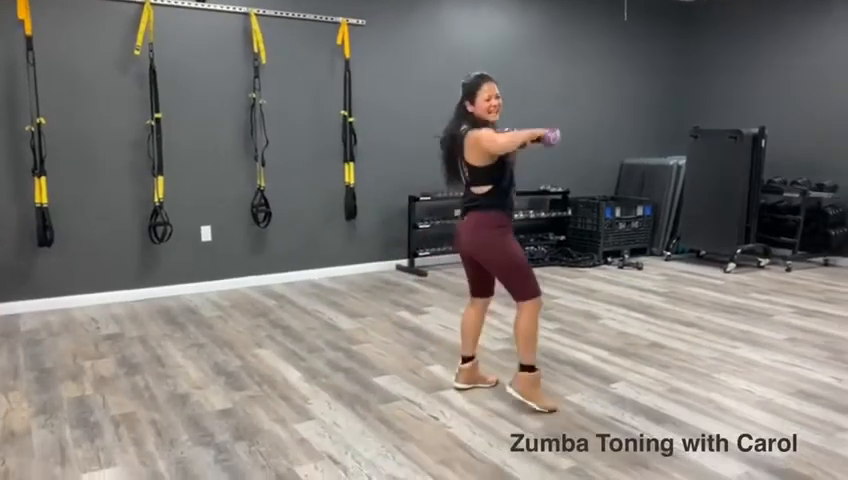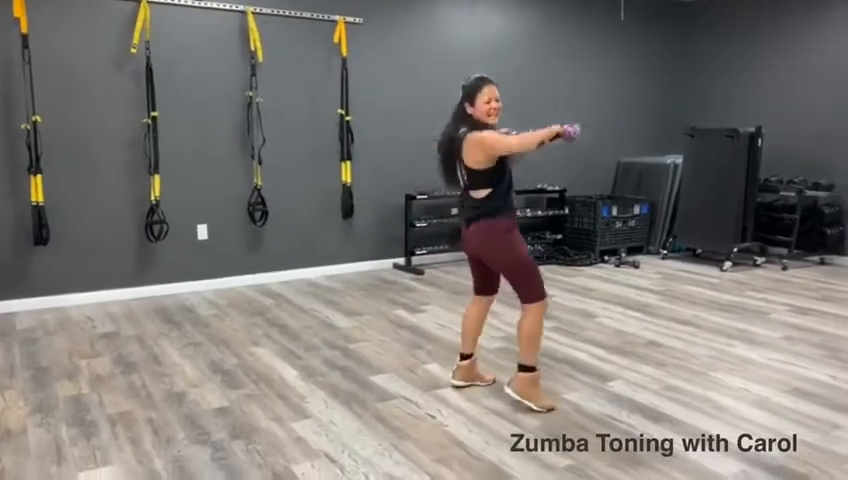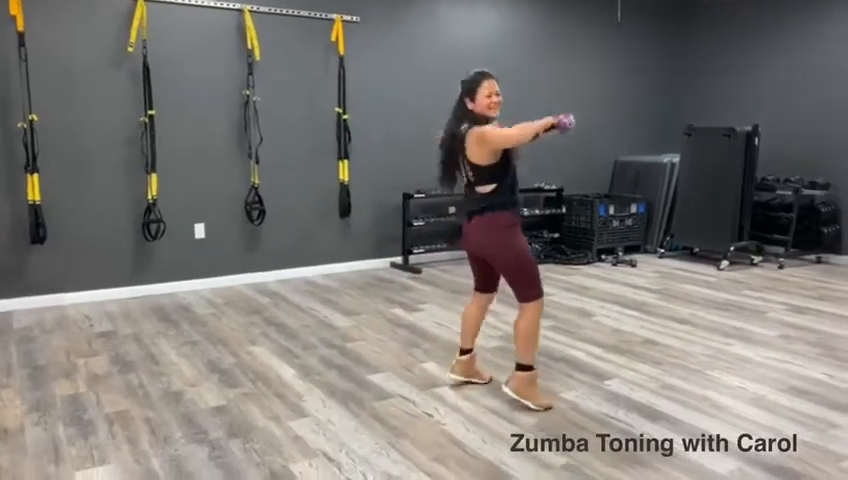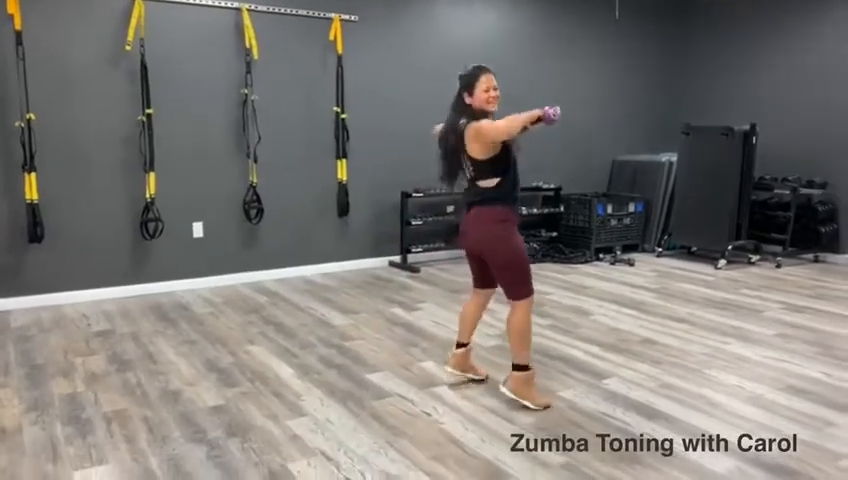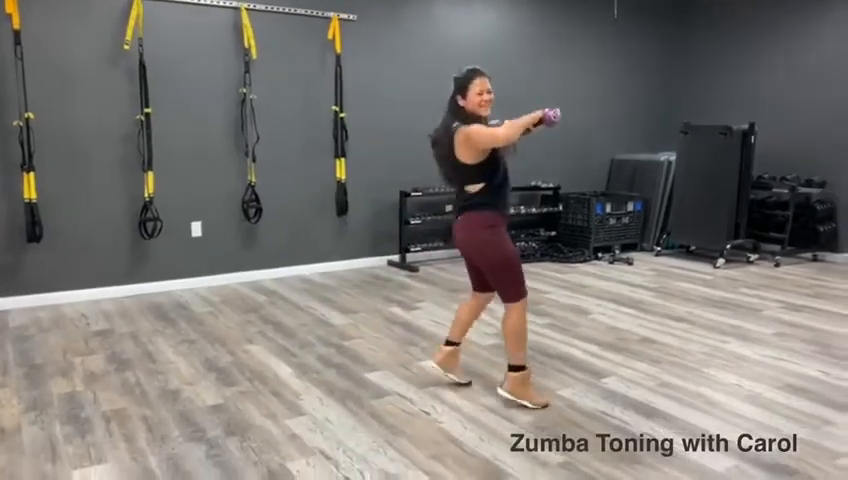
dt=0.1s
person 1, frame 1
left shoulder: (463, 135)
right shoulder: (480, 136)
right elbow: (502, 144)
left wrist: (515, 138)
right wrist: (534, 132)
left hip: (469, 228)
right hip: (490, 228)
left knee: (480, 298)
right knee: (530, 299)
left ankle: (467, 368)
right ankle: (527, 381)
person 1, frame 2
left shoulder: (462, 137)
right shoulder: (482, 139)
right elbow: (517, 144)
left wrist: (513, 139)
right wrist: (554, 130)
left hip: (475, 230)
right hip: (496, 232)
left knee: (482, 296)
right knee: (535, 301)
left ankle: (465, 367)
right ankle: (525, 381)
person 1, frame 3
left shoulder: (462, 133)
right shoulder: (483, 134)
right elbow: (515, 136)
right wrist: (546, 122)
left hip: (476, 226)
right hip: (499, 227)
left knee: (483, 293)
right knee: (532, 301)
left ankle: (465, 363)
right ankle: (523, 380)
person 1, frame 4
left shoulder: (460, 128)
right shoulder: (480, 129)
left elbow: (439, 131)
right elbow: (506, 129)
right wrist: (533, 114)
left hip: (474, 221)
right hip: (495, 222)
left knee: (483, 289)
right knee: (522, 298)
left ankle: (460, 357)
right ankle: (520, 379)
person 1, frame 5
left shoulder: (464, 131)
right shoulder: (469, 132)
right elbow: (503, 137)
right wrist: (534, 116)
left hip: (470, 224)
right hip: (483, 226)
left knee: (484, 292)
right knee: (516, 300)
left ankle: (447, 353)
right ankle: (517, 380)
